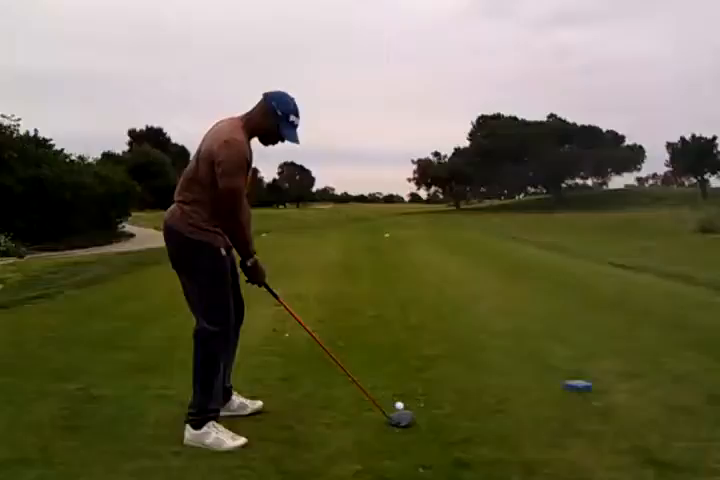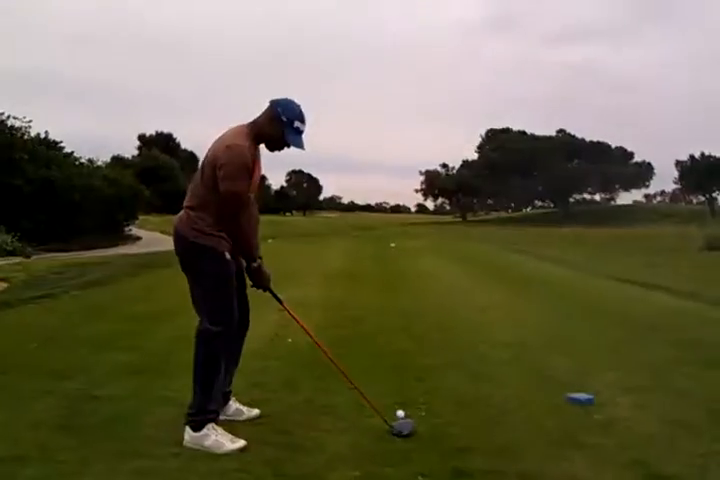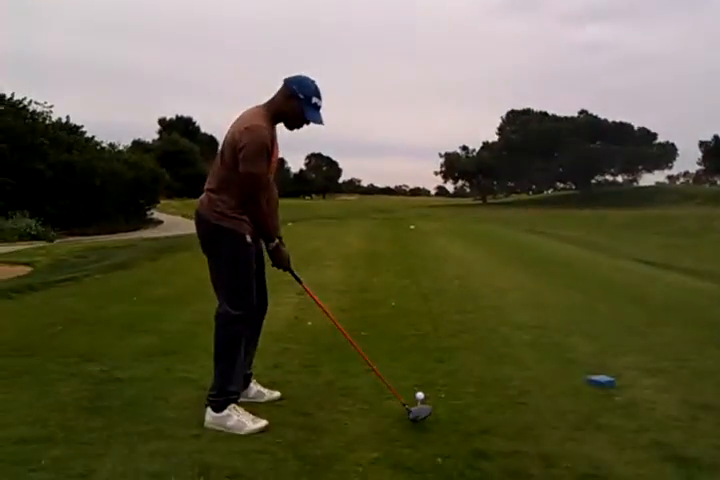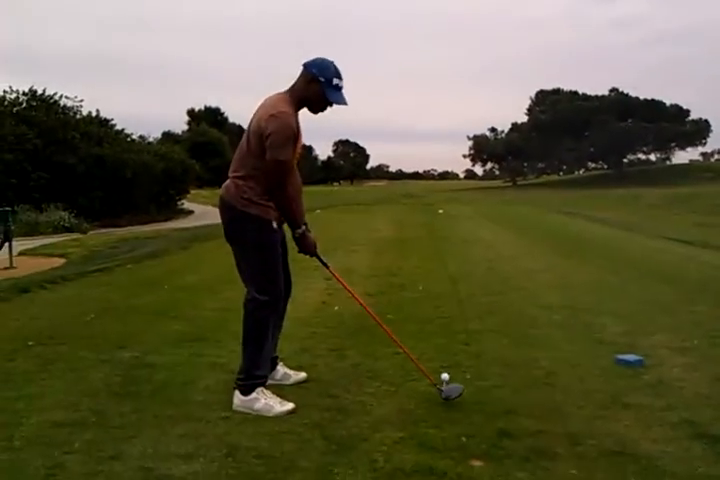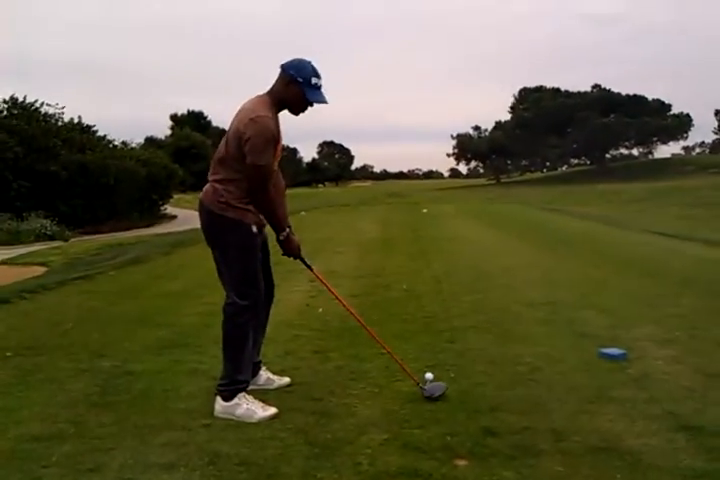
dt=0.3s
person 1, frame 1
left shoulder: (232, 131)
right shoulder: (234, 146)
right elbow: (231, 214)
left wrist: (246, 255)
right wrist: (251, 260)
left hip: (203, 233)
right hip: (194, 236)
left knee: (230, 314)
right knee: (215, 324)
left ankle: (220, 395)
right ankle: (199, 423)
person 1, frame 2
left shoulder: (246, 143)
right shoulder: (237, 151)
left elbow: (243, 209)
right elbow: (233, 217)
left wrist: (251, 258)
right wrist: (255, 263)
left hip: (217, 241)
right hip: (202, 241)
left knee: (236, 321)
right knee: (218, 327)
left ankle: (220, 399)
right ankle: (199, 424)
person 1, frame 3
left shoulder: (262, 123)
right shoulder: (256, 132)
right elbow: (253, 198)
left wrist: (273, 239)
right wrist: (274, 244)
left hip: (236, 223)
right hip: (224, 224)
left knee: (254, 306)
right knee: (237, 310)
left ankle: (240, 381)
right ankle: (220, 406)
person 1, frame 4
left shoulder: (283, 108)
right shoulder: (282, 119)
left elbow: (285, 177)
right elbow: (278, 185)
left wrist: (299, 225)
right wrist: (300, 231)
left hip: (258, 209)
right hip: (248, 211)
left knee: (278, 290)
right knee: (265, 296)
left ankle: (267, 365)
right ankle: (248, 389)
person 1, frame 5
left shoulder: (264, 112)
right shoulder: (262, 123)
left elbow: (268, 179)
right elbow: (261, 187)
left wrist: (283, 228)
right wrist: (284, 233)
left hip: (240, 213)
right hip: (228, 215)
left knee: (261, 293)
right knee: (245, 299)
left ankle: (249, 369)
right ankle: (229, 395)
